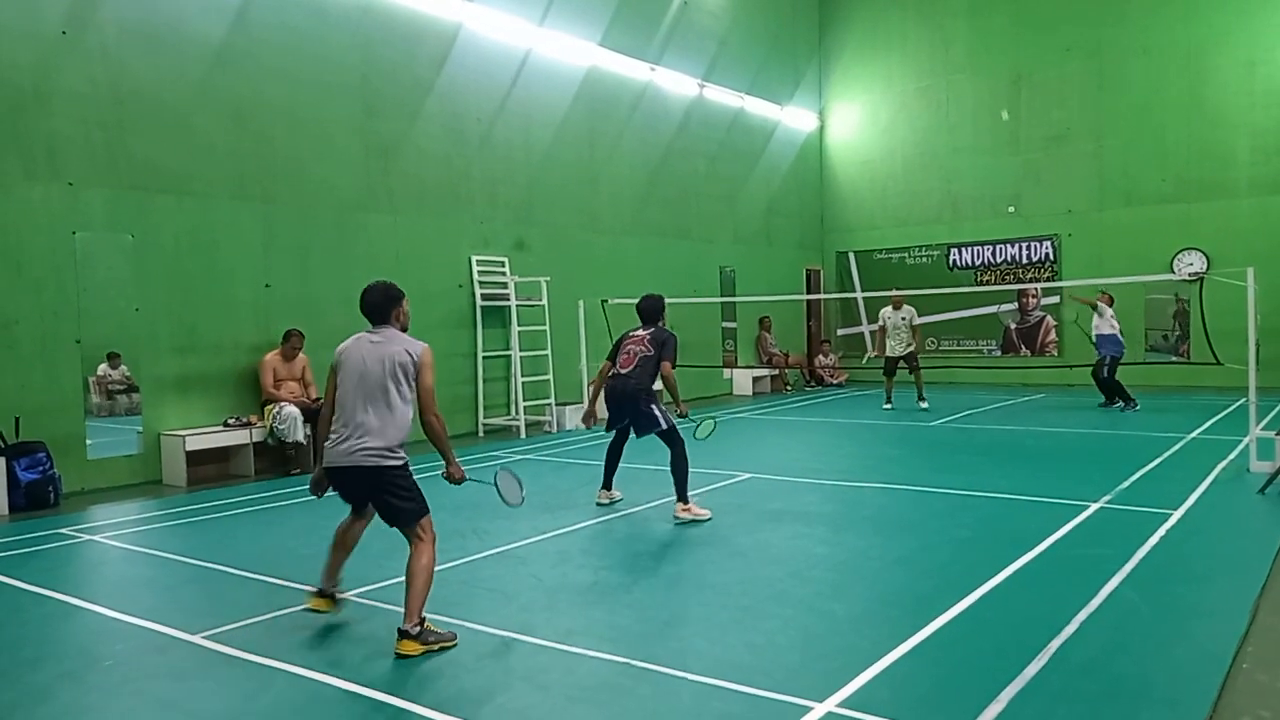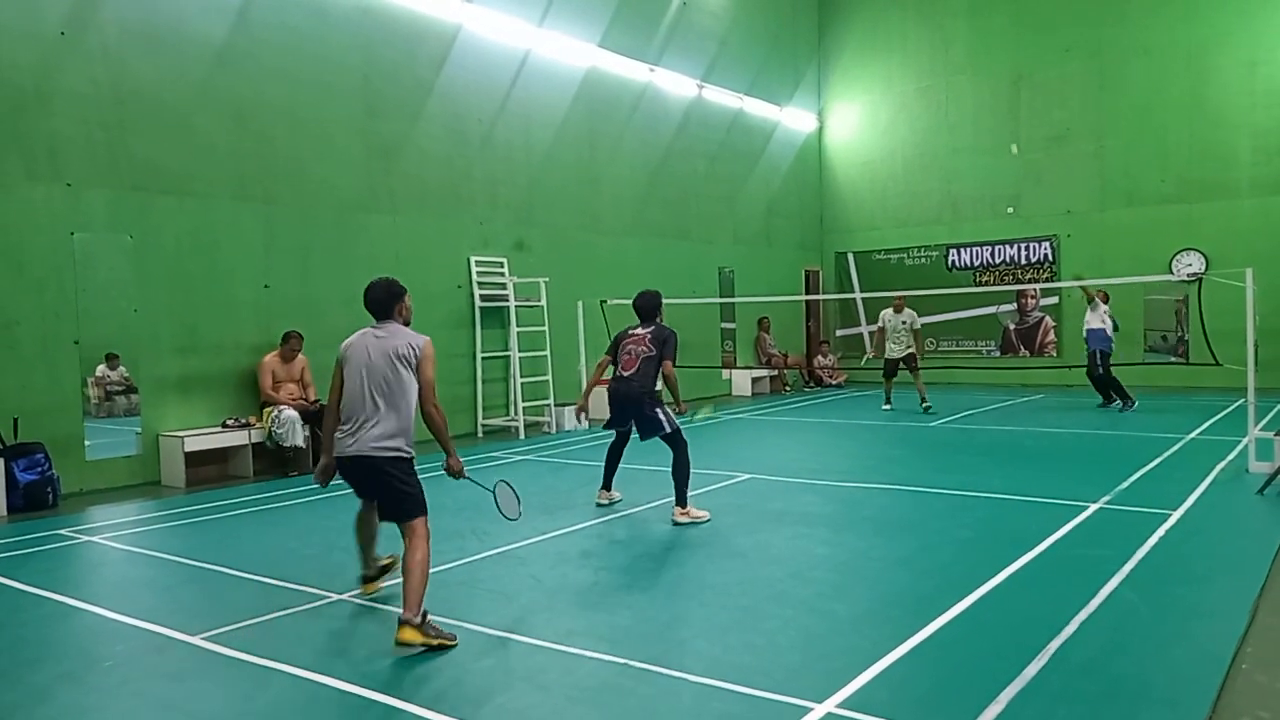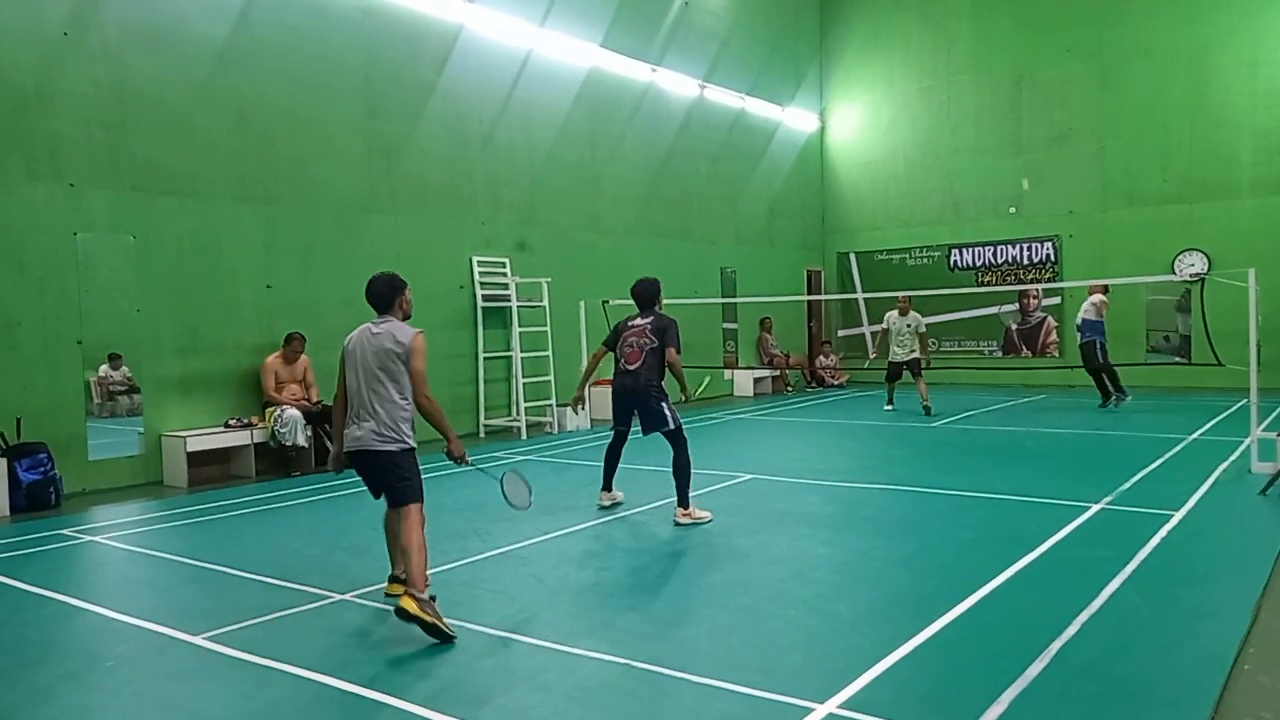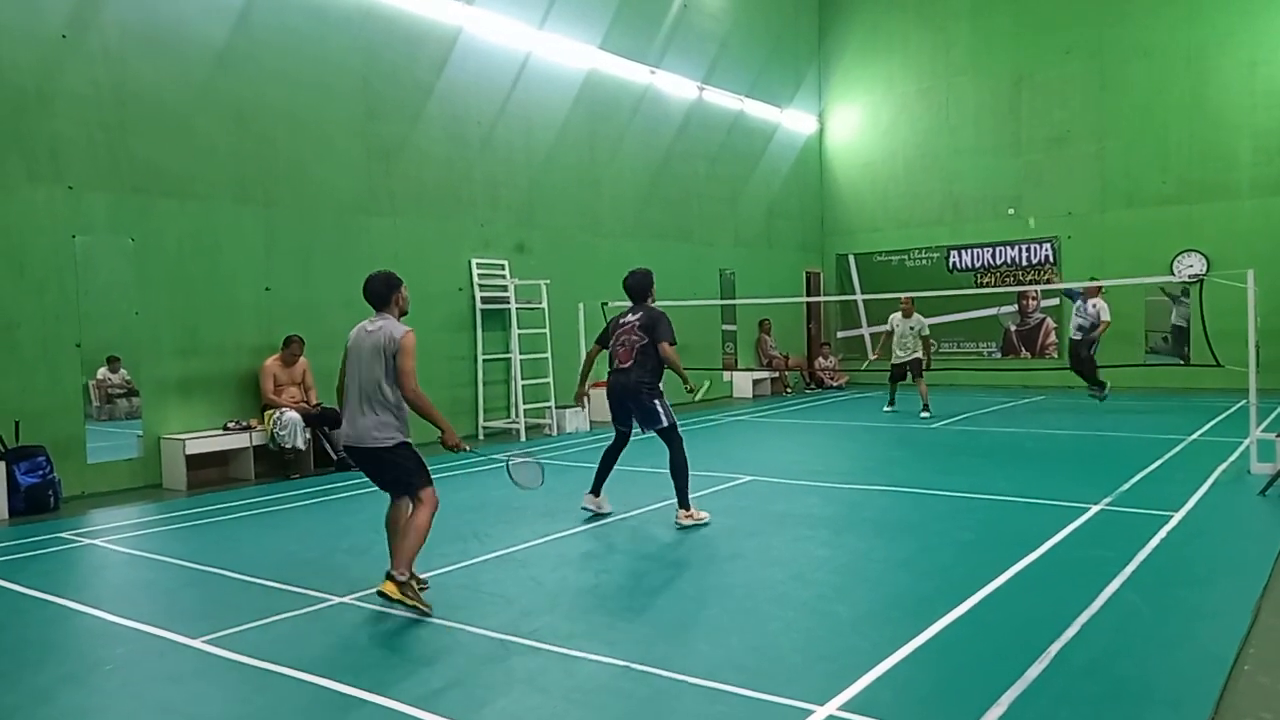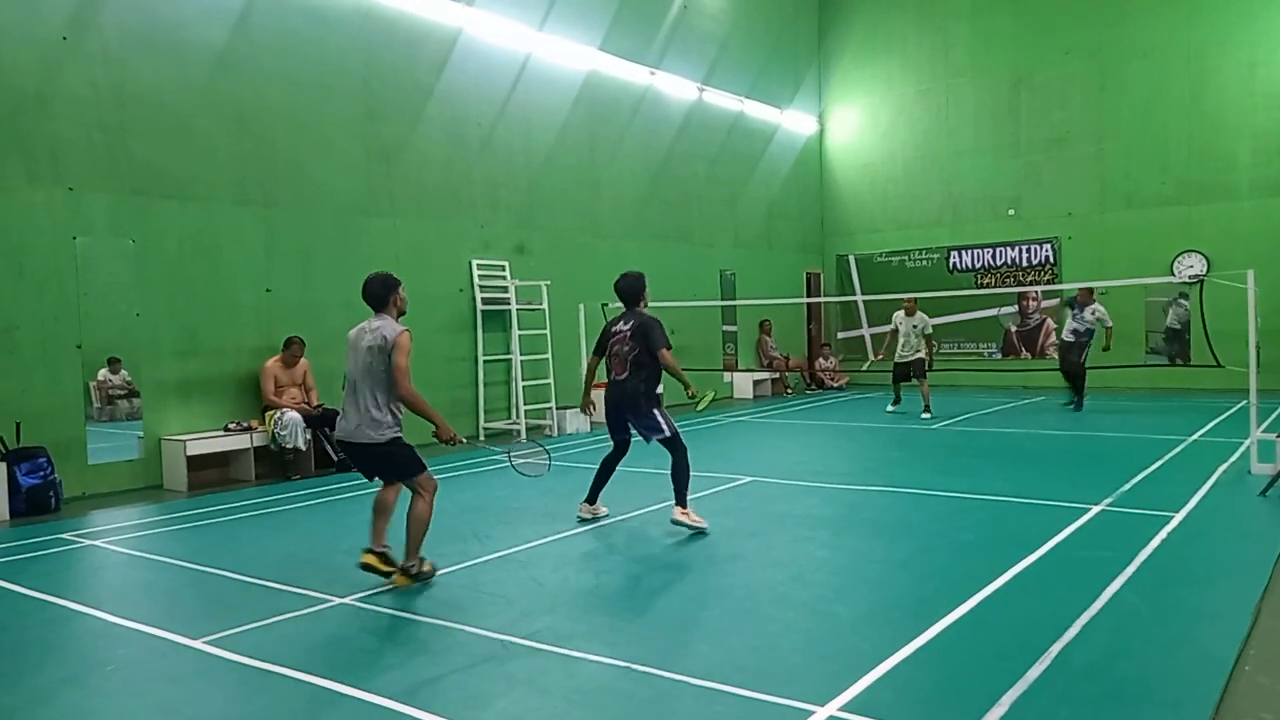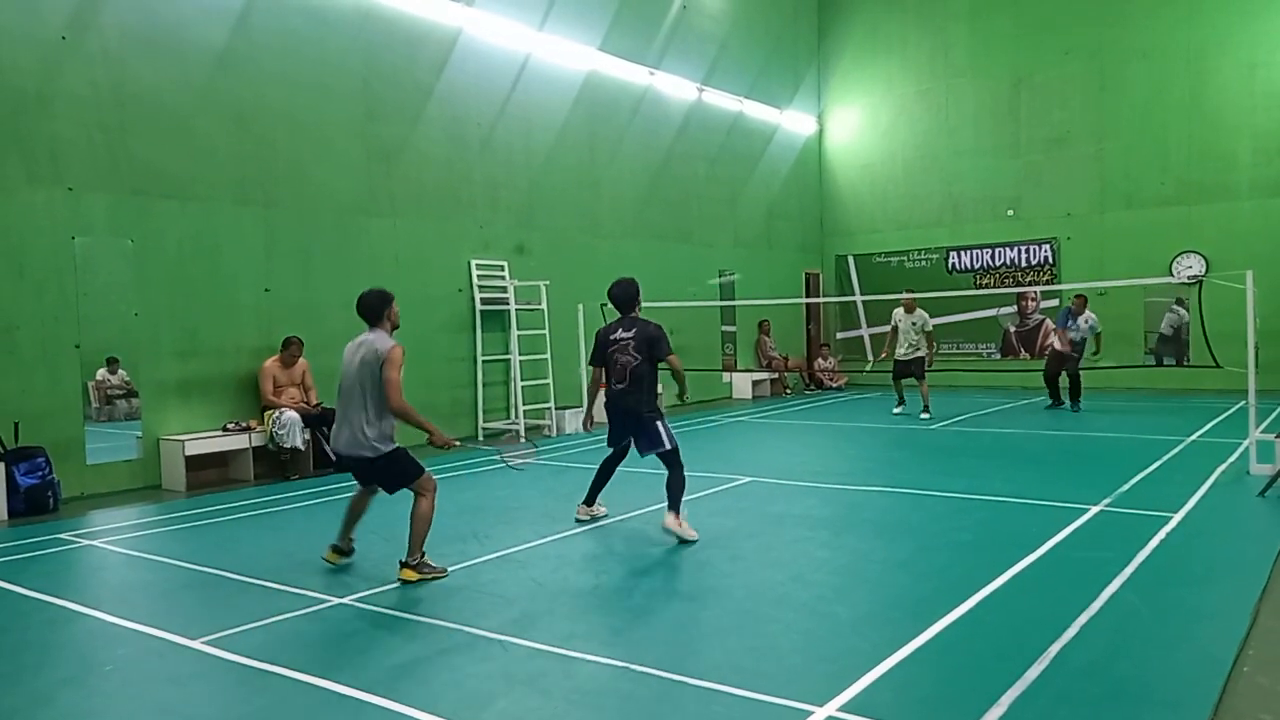
dt=0.1s
person 1, frame 1
left shoulder: (344, 350)
right shoulder: (417, 351)
left elbow: (327, 412)
right elbow: (429, 415)
left wrist: (321, 465)
right wrist: (451, 460)
left hip: (339, 462)
right hip: (383, 461)
left knee: (358, 515)
right knee: (422, 537)
left ankle: (326, 590)
right ankle: (412, 631)
person 1, frame 2
left shoulder: (350, 345)
right shoulder: (418, 344)
left elbow: (333, 406)
right elbow: (430, 407)
left wrist: (327, 454)
right wrist: (451, 453)
left hip: (348, 452)
right hip: (388, 453)
left knee: (372, 502)
right knee: (417, 534)
left ankle: (369, 571)
right ankle: (412, 621)
person 1, frame 3
left shoulder: (354, 338)
right shoulder: (411, 338)
left elbow: (339, 398)
right elbow: (423, 398)
left wrist: (337, 443)
right wrist: (451, 439)
left hip: (355, 445)
right hip: (390, 444)
left knee: (396, 503)
right knee: (412, 518)
left ankle: (399, 575)
right ankle: (417, 599)
person 1, frame 4
left shoulder: (355, 334)
right shoulder: (402, 335)
left elbow: (343, 389)
right elbow: (410, 394)
right wrist: (446, 428)
left hip: (356, 438)
right hip: (386, 439)
left knee: (400, 495)
right knee: (426, 501)
left ankle: (401, 573)
right ankle: (398, 577)
person 1, frame 5
left shoulder: (356, 333)
right shoulder: (397, 335)
right elbow: (403, 391)
right wrist: (440, 423)
left hip: (348, 433)
right hip: (378, 434)
left knee: (392, 483)
right knee: (425, 487)
left ankle: (377, 550)
right ankle: (410, 565)
person 1, frame 6
left shoulder: (353, 346)
right shoulder: (390, 349)
right elbow: (394, 404)
right wrist: (432, 431)
left hip: (344, 443)
right hip: (373, 446)
left knee: (370, 486)
right knee: (426, 487)
left ankle: (341, 546)
right ankle: (413, 563)
person 2, frame 1
left shoulder: (626, 336)
right shoulder: (666, 336)
left elbow: (604, 371)
right elbow: (666, 372)
left wrist: (591, 405)
right wrist: (679, 404)
left hip: (613, 390)
right hip: (637, 392)
left knee: (619, 437)
right knee: (676, 443)
left ankle: (606, 491)
right ankle: (683, 504)
person 2, frame 2
left shoulder: (624, 334)
right shoulder: (666, 333)
left elbow: (602, 365)
right elbow: (667, 371)
left wrist: (584, 398)
right wrist: (678, 402)
left hip: (617, 392)
right hip: (642, 395)
left knee: (621, 438)
right knee: (679, 445)
left ankle: (605, 491)
right ankle: (682, 508)
person 2, frame 3
left shoulder: (623, 324)
right shoulder: (665, 323)
left elbow: (597, 355)
right elbow: (671, 359)
left wrist: (581, 389)
right wrist: (684, 387)
left hip: (621, 387)
right hip: (649, 390)
left knee: (618, 437)
right knee: (679, 444)
left ankle: (607, 492)
right ankle: (684, 509)
person 2, frame 4
left shoulder: (616, 320)
right shoulder: (656, 316)
left elbow: (592, 352)
right elbow: (666, 352)
left wrist: (582, 385)
right wrist: (686, 379)
left hip: (616, 386)
right hip: (643, 388)
left knee: (620, 441)
right knee: (674, 442)
left ankle: (594, 496)
right ankle: (685, 510)
person 2, frame 5
left shoulder: (610, 326)
right shoulder: (648, 323)
left elbow: (593, 363)
right elbow: (666, 359)
left wrist: (586, 395)
right wrist: (688, 386)
left hip: (615, 398)
right hip: (640, 398)
left knee: (619, 449)
right knee: (678, 450)
left ankle: (589, 505)
right ankle: (681, 508)
person 2, frame 6
left shoulder: (603, 334)
right shoulder: (650, 330)
left elbow: (596, 377)
right elbow: (675, 366)
left wrist: (589, 411)
right wrist: (682, 390)
left hip: (615, 406)
right hip: (643, 409)
left knee: (617, 454)
right knee: (674, 464)
left ankle: (586, 506)
right ankle: (673, 516)
